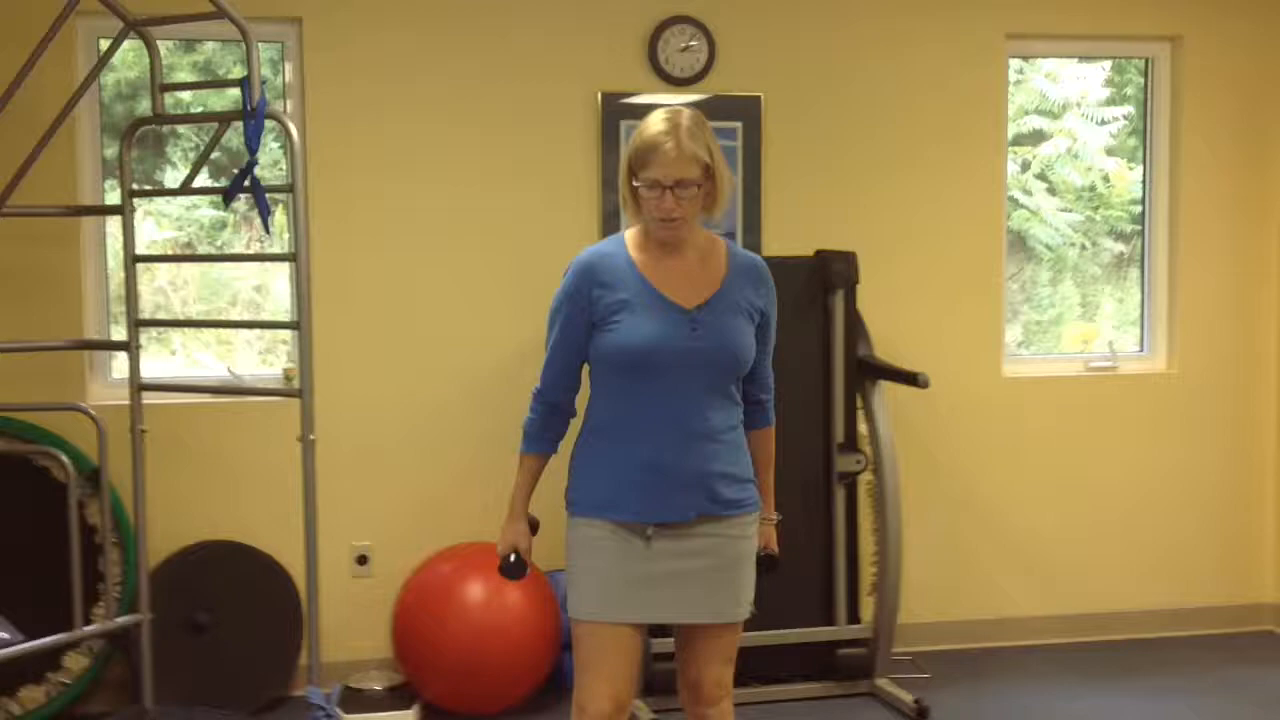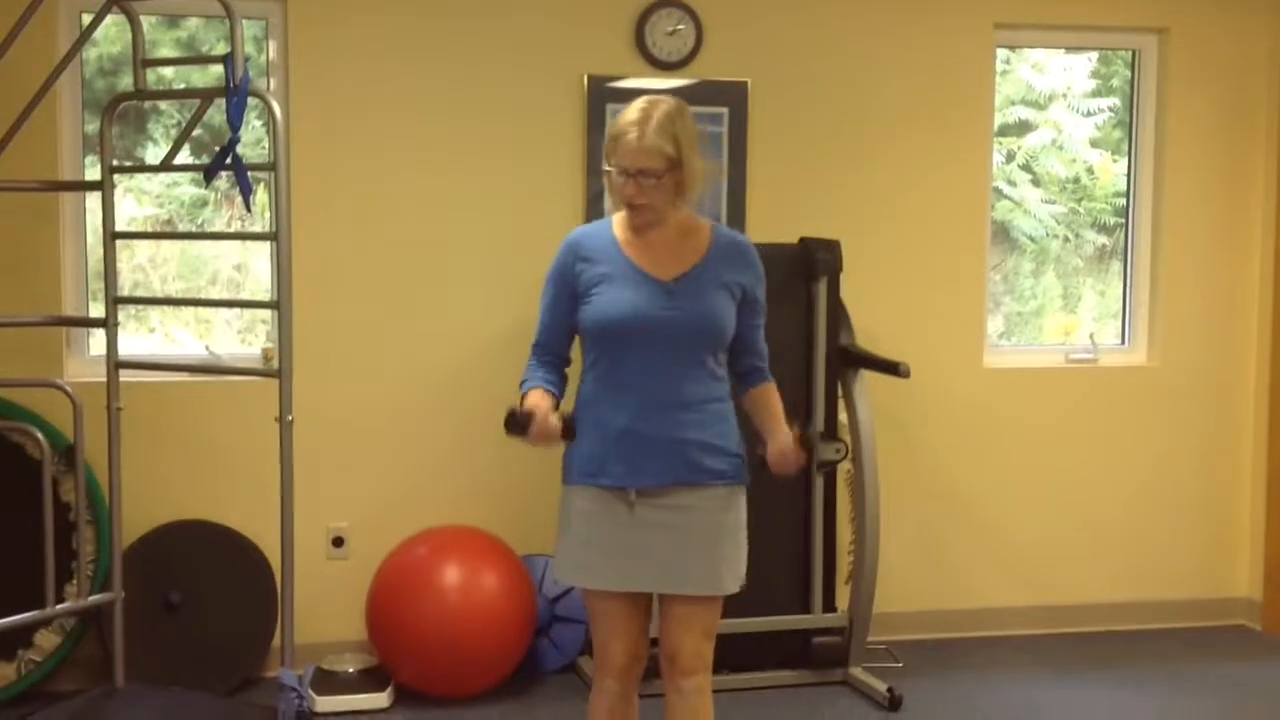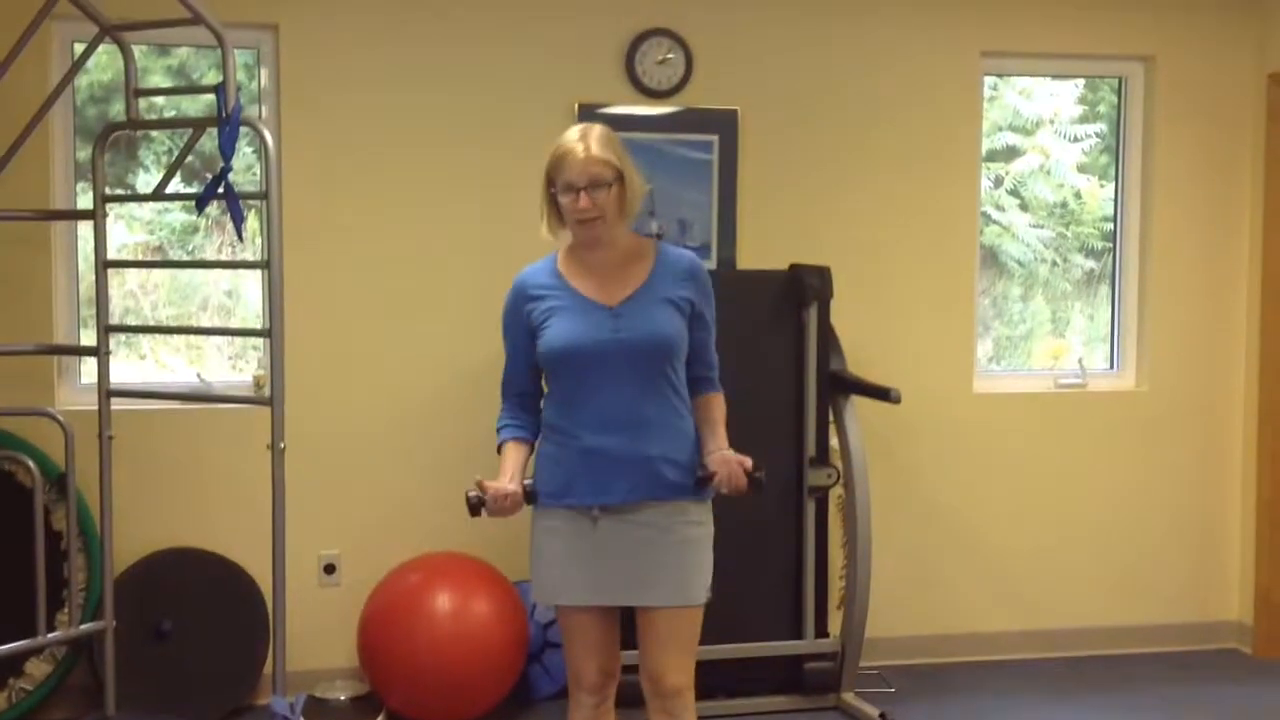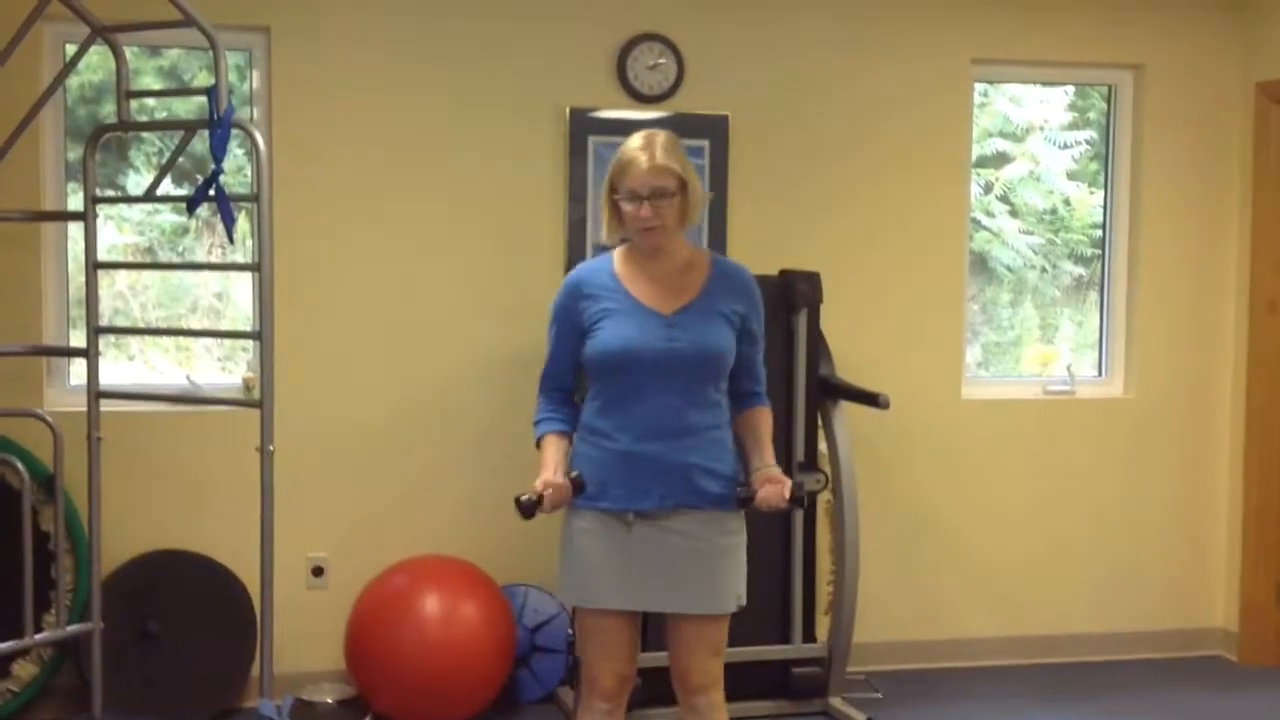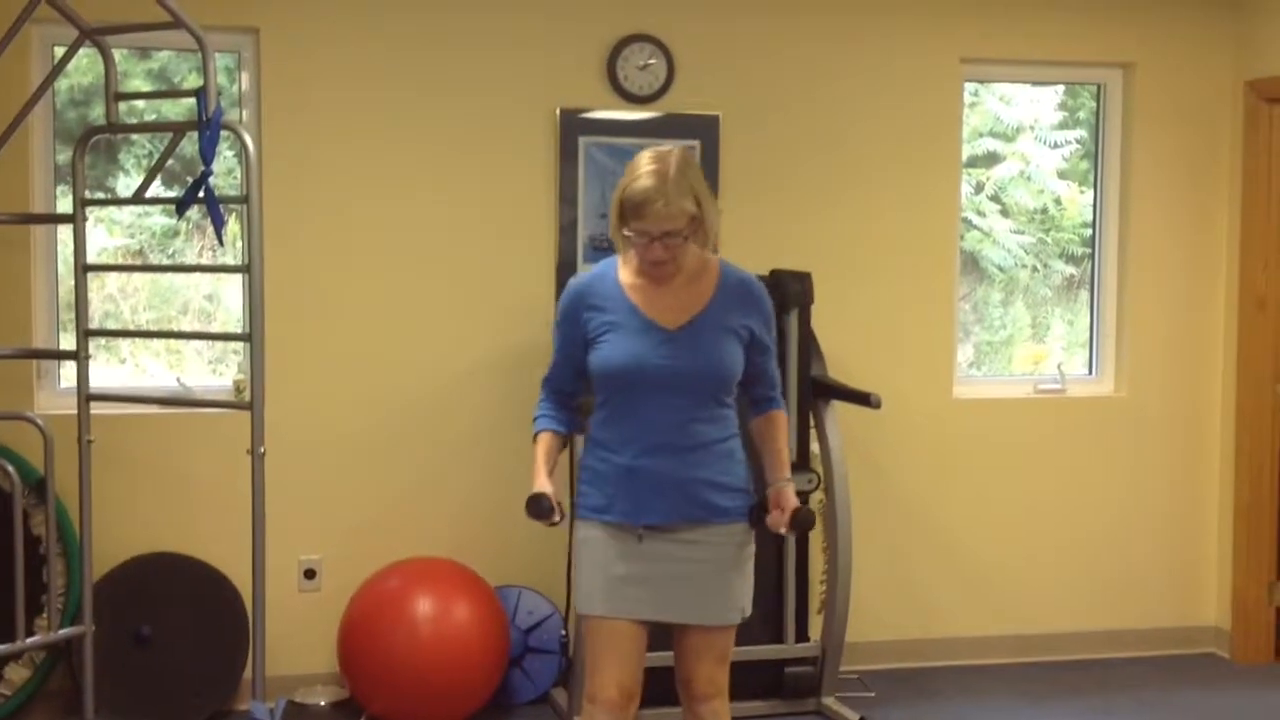
dt=0.7s
person 1, frame 1
left shoulder: (750, 278)
right shoulder: (595, 273)
left elbow: (757, 404)
right elbow: (552, 400)
left wrist: (766, 509)
right wrist: (518, 511)
left hip: (718, 519)
right hip: (613, 520)
person 1, frame 2
left shoulder: (734, 257)
right shoulder: (583, 251)
left elbow: (750, 367)
right elbow: (547, 357)
left wrist: (777, 434)
right wrist: (540, 406)
left hip: (703, 486)
right hip: (605, 485)
left knee: (687, 667)
right knee: (617, 667)
person 1, frame 3
left shoulder: (683, 273)
right shoulder: (532, 289)
left elbow: (704, 379)
right elbow: (520, 402)
left wrist: (718, 448)
right wrist: (509, 476)
left hip: (669, 503)
right hip: (572, 508)
person 1, frame 4
left shoulder: (734, 287)
right shoulder: (585, 287)
left elbow: (748, 394)
right elbow: (556, 395)
left wrist: (763, 464)
right wrist: (552, 468)
left hip: (704, 509)
right hip: (605, 509)
person 1, frame 5
left shoulder: (743, 295)
right shoulder: (589, 293)
left elbow: (764, 397)
right elbow: (559, 397)
left wrist: (780, 479)
right wrist: (543, 472)
left hip: (713, 520)
right hip: (612, 521)
